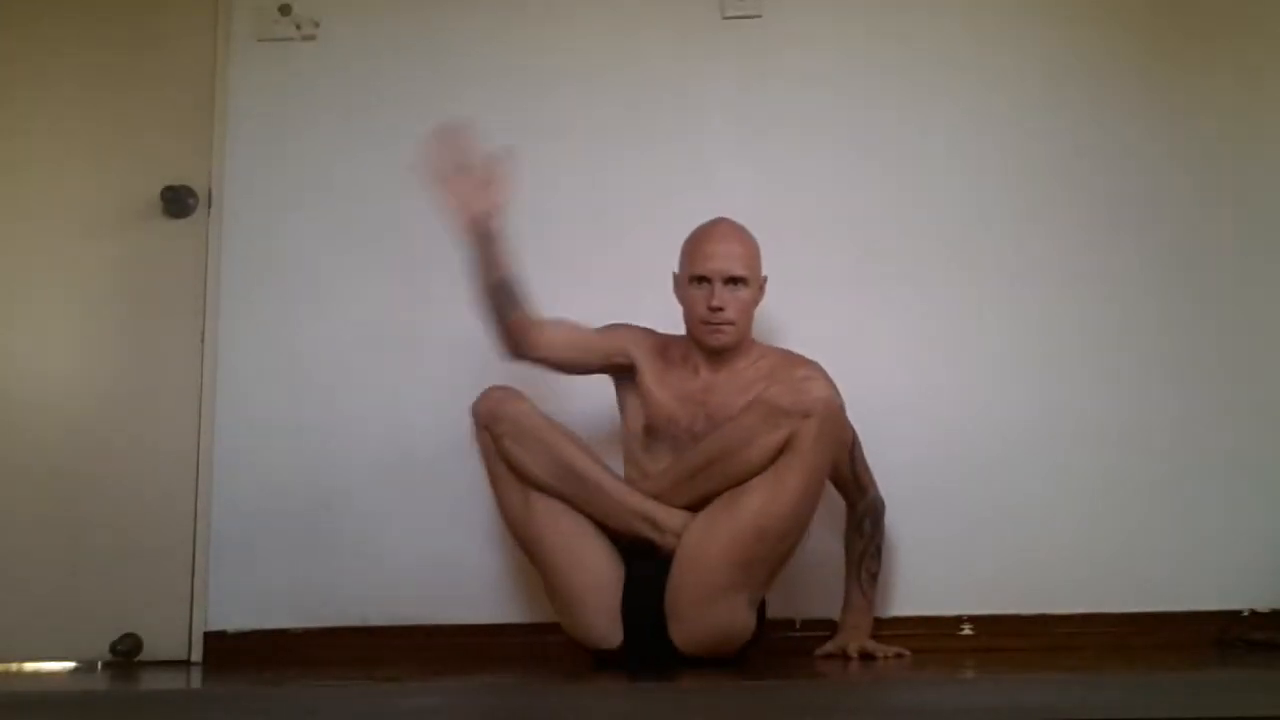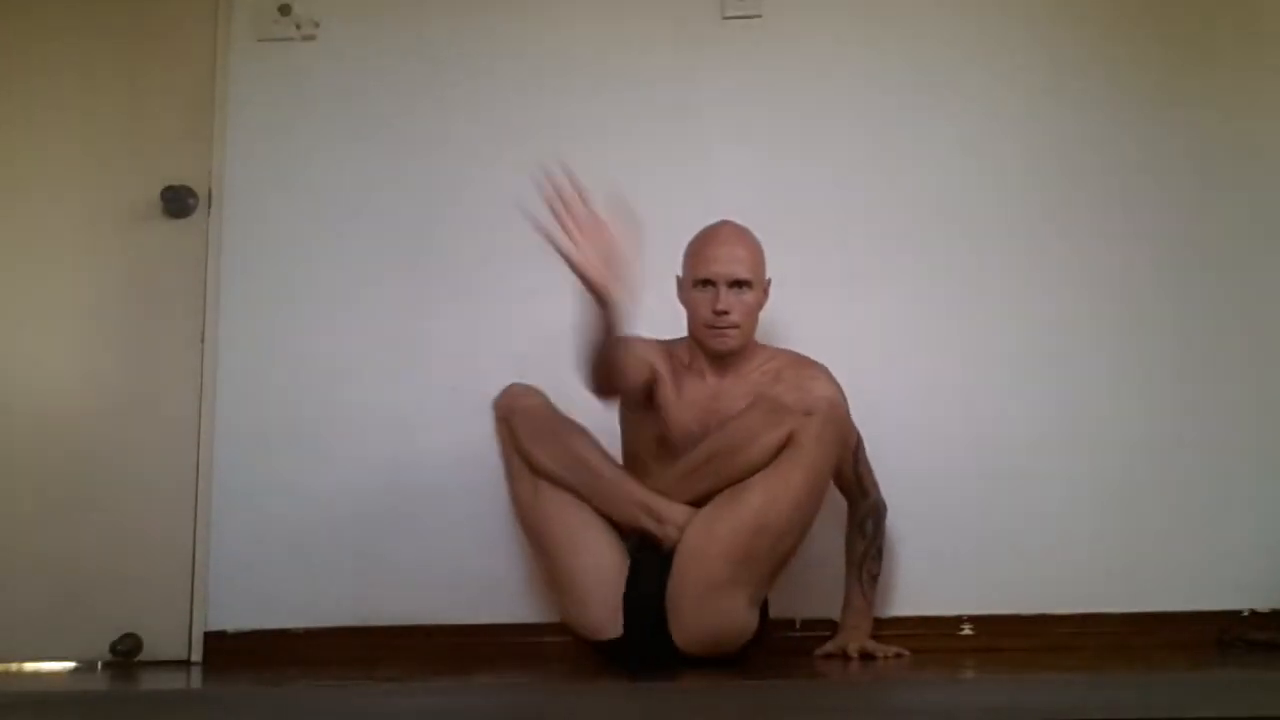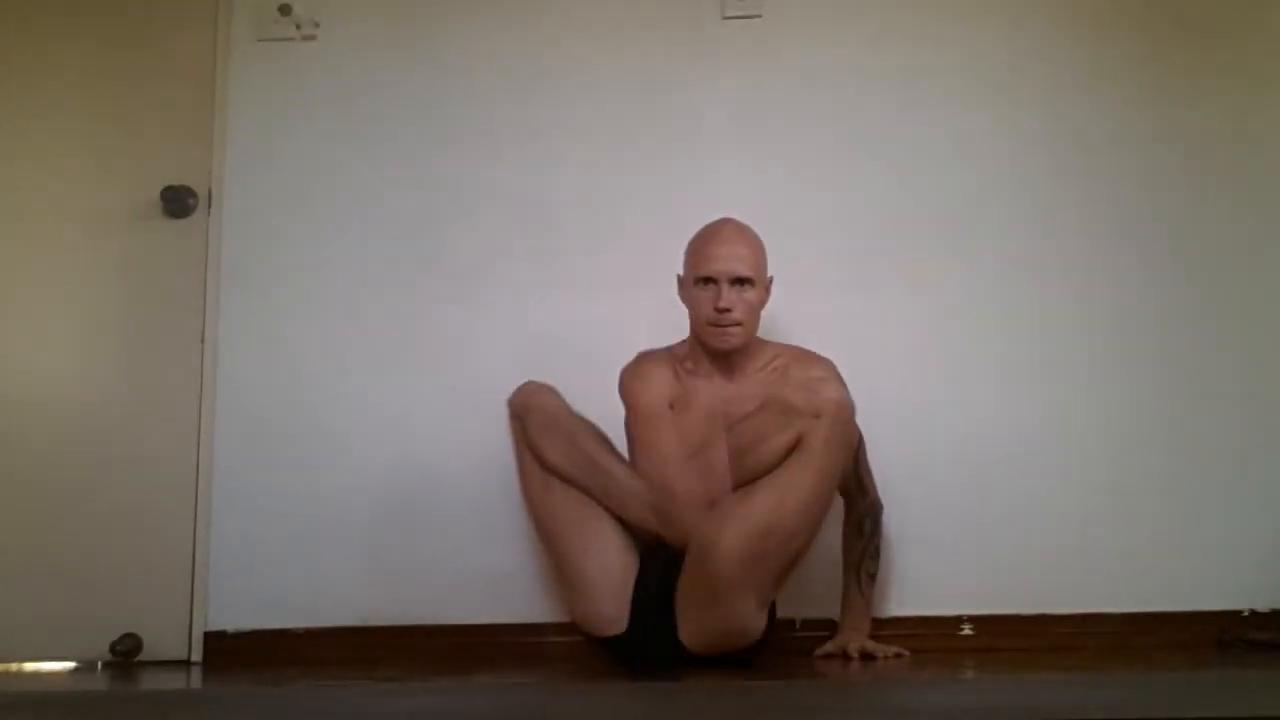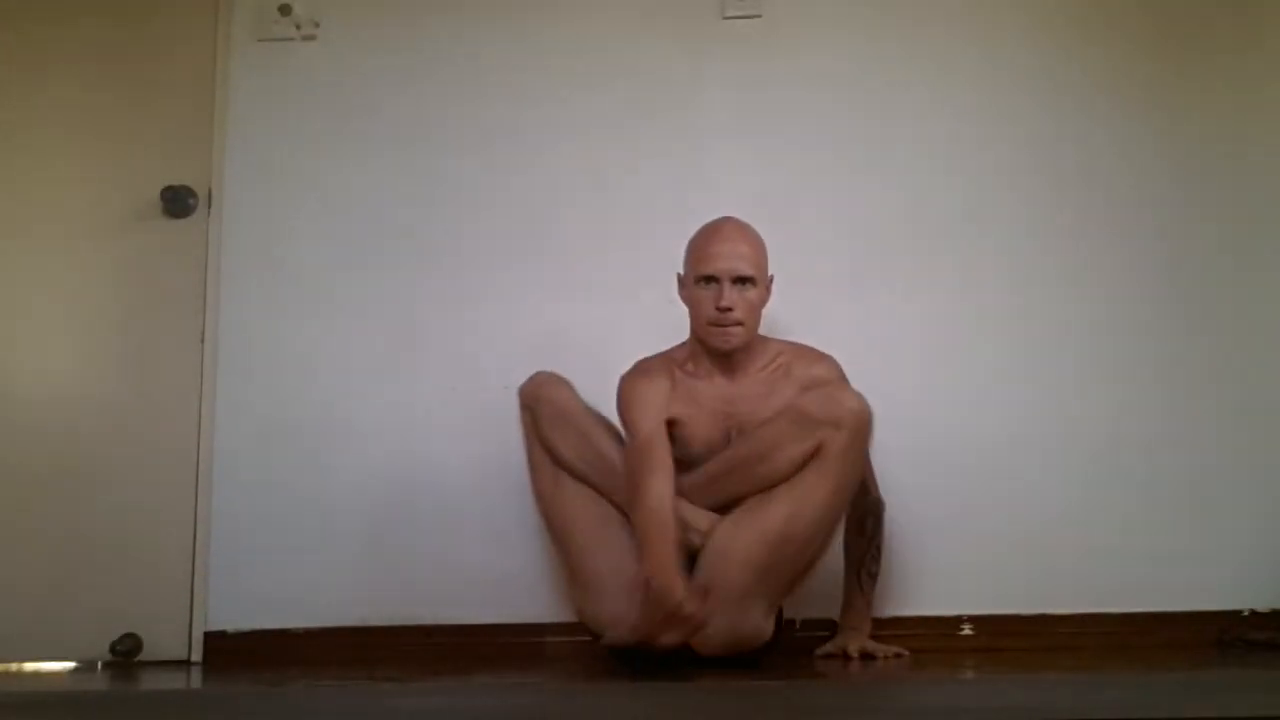
dt=0.1s
person 1, frame 1
left shoulder: (793, 378)
right shoulder: (641, 355)
left elbow: (865, 499)
right elbow: (526, 338)
left wrist: (856, 623)
right wrist: (484, 225)
left hip: (706, 613)
right hip: (611, 612)
left knee: (813, 399)
right knee: (496, 406)
right ankle: (663, 525)
person 1, frame 2
left shoulder: (802, 381)
right shoulder: (651, 365)
left elbow: (867, 501)
right elbow: (609, 380)
left wrist: (856, 623)
right wrist: (605, 298)
left hip: (710, 614)
right hip: (614, 608)
left knee: (815, 404)
right knee: (518, 401)
right ankle: (662, 517)
person 1, frame 3
left shoulder: (808, 376)
right shoulder: (653, 376)
left elbow: (864, 501)
right elbow: (660, 462)
left wrist: (855, 625)
right wrist: (686, 507)
left hip: (718, 614)
right hip: (622, 610)
left knee: (826, 404)
right knee: (532, 403)
right ankle: (677, 530)
person 1, frame 4
left shoulder: (812, 376)
right shoulder: (651, 384)
left elbow: (864, 501)
right elbow: (651, 501)
left wrist: (854, 625)
right wrist: (669, 596)
left hip: (728, 615)
right hip: (629, 606)
left knee: (845, 412)
right knee: (543, 392)
